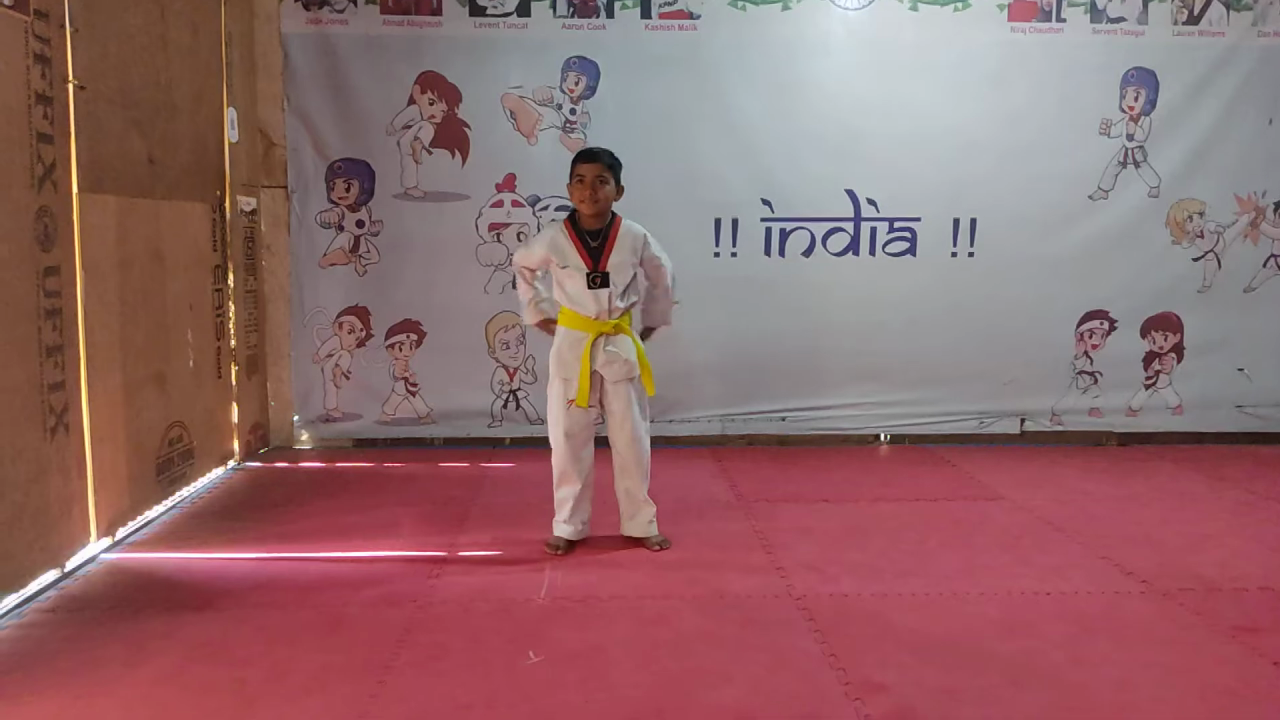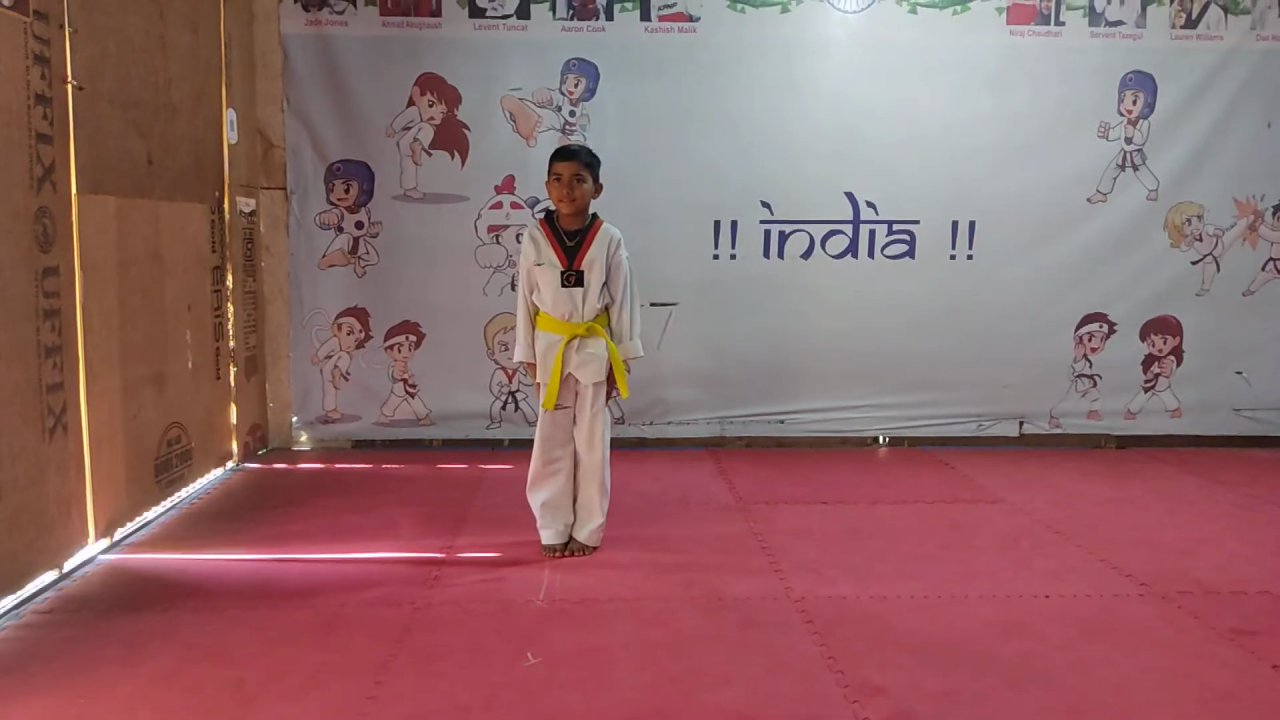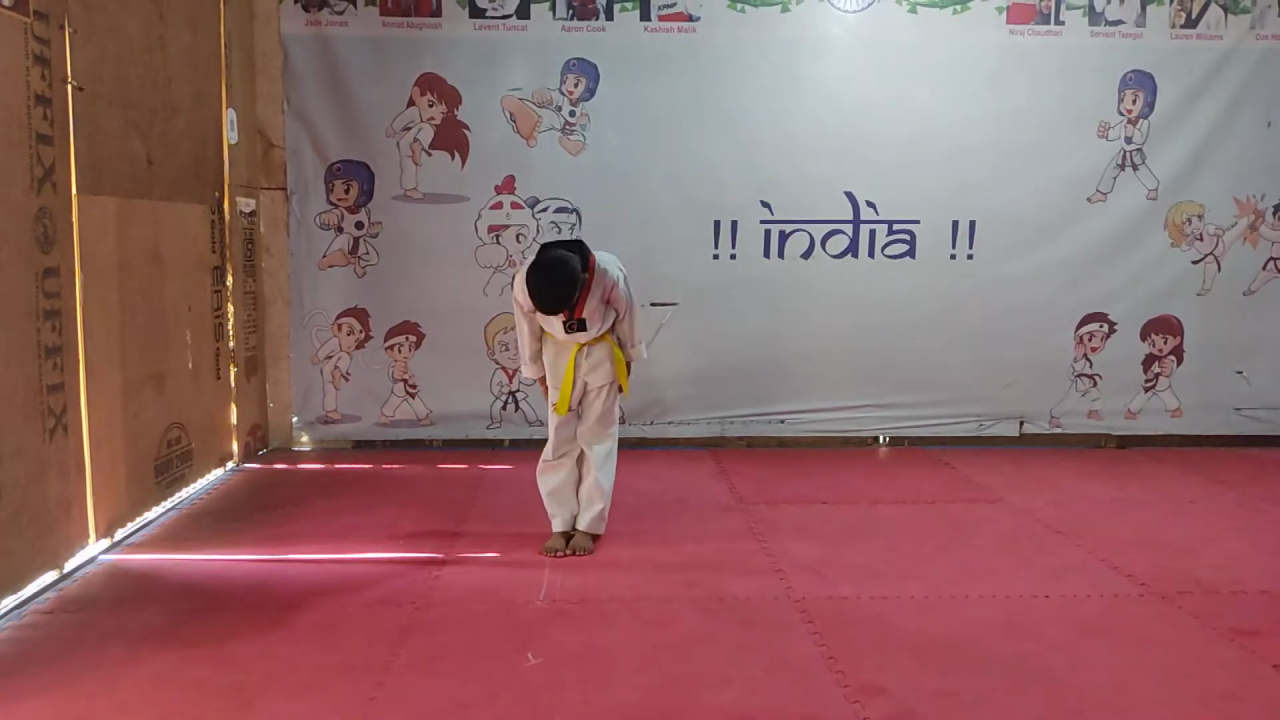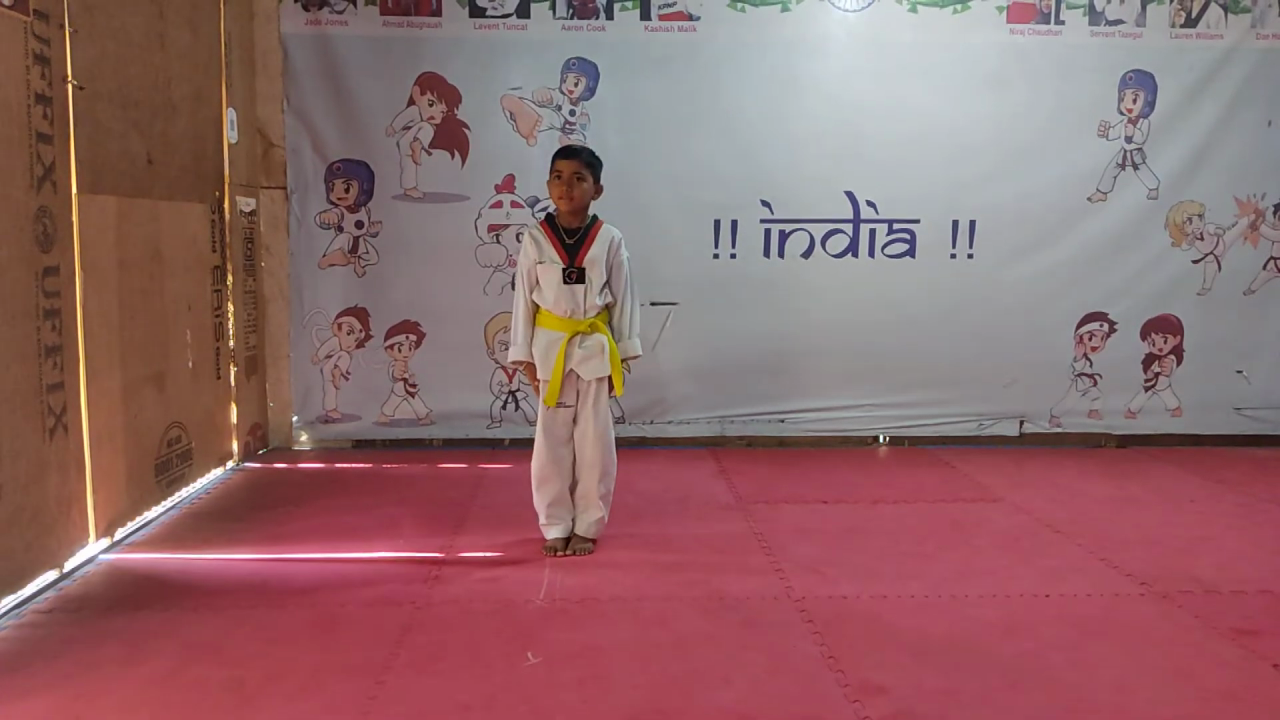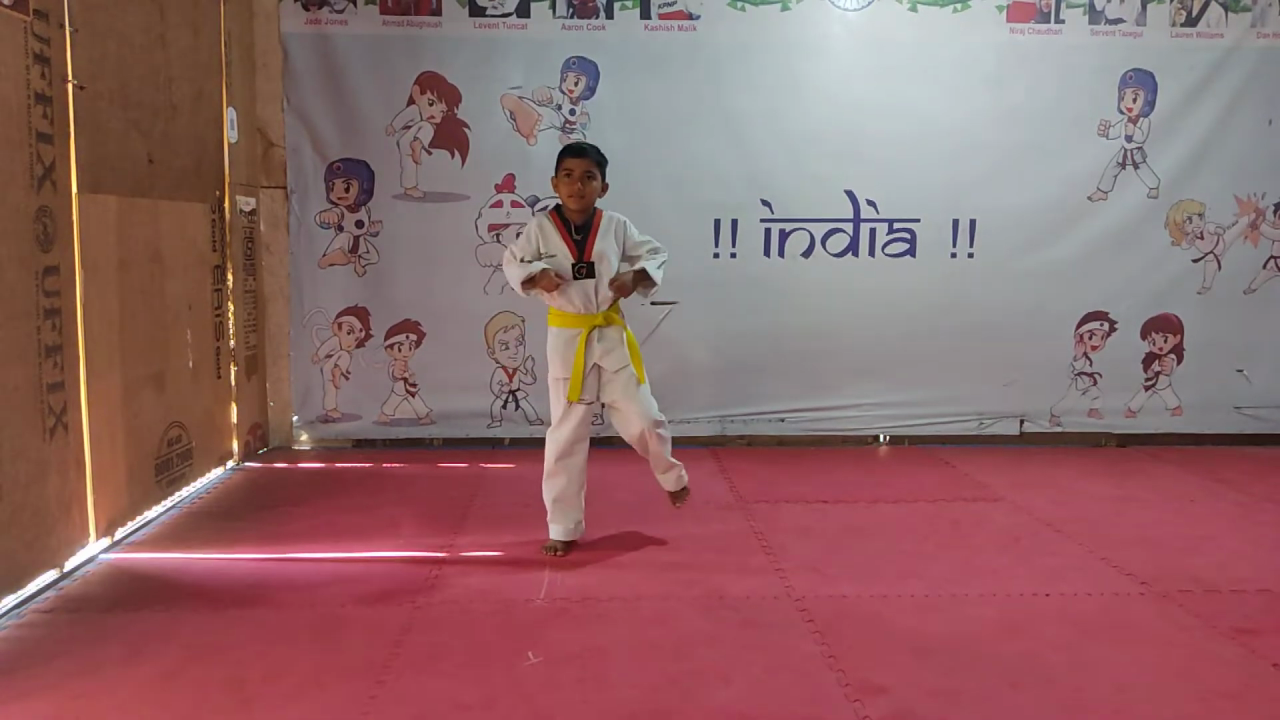
dt=0.7s
person 1, frame 1
left shoulder: (635, 237)
right shoulder: (553, 239)
left elbow: (662, 278)
right elbow: (522, 267)
left wrist: (652, 321)
right wrist: (538, 313)
left hip: (619, 347)
right hip: (572, 347)
left knee: (632, 440)
right knee: (568, 441)
left ankle: (641, 524)
right ankle: (568, 526)
person 1, frame 2
left shoulder: (609, 240)
right shoulder: (535, 239)
left elbow: (623, 302)
right elbow: (526, 301)
left wrist: (619, 360)
right wrist: (530, 358)
left hip: (594, 350)
right hip: (550, 349)
left knee: (592, 445)
right knee: (551, 444)
left ankle: (586, 532)
right ankle: (554, 531)
person 1, frame 3
left shoulder: (608, 274)
right shoulder: (525, 283)
left elbow: (626, 317)
right elbow: (528, 328)
left wrist: (625, 364)
right wrist: (538, 373)
left hip: (601, 356)
right hip: (560, 358)
left knee: (598, 440)
right knee: (560, 442)
left ankle: (588, 525)
right ankle: (561, 525)
person 1, frame 4
left shoulder: (610, 240)
right shoulder: (536, 240)
left elbow: (624, 299)
right elbow: (524, 298)
left wrist: (622, 355)
right wrist: (526, 357)
left hip: (595, 347)
right hip: (551, 346)
left knee: (594, 441)
right knee: (552, 441)
left ankle: (587, 527)
right ankle: (556, 527)
person 1, frame 5
left shoulder: (615, 226)
right shoulder: (542, 227)
left elbow: (653, 251)
right elbow: (512, 261)
left wrist: (638, 276)
right wrist: (534, 276)
left hip: (612, 339)
right hip: (567, 341)
left knee: (643, 420)
right knee: (566, 436)
left ankle: (671, 477)
right ankle: (563, 527)
